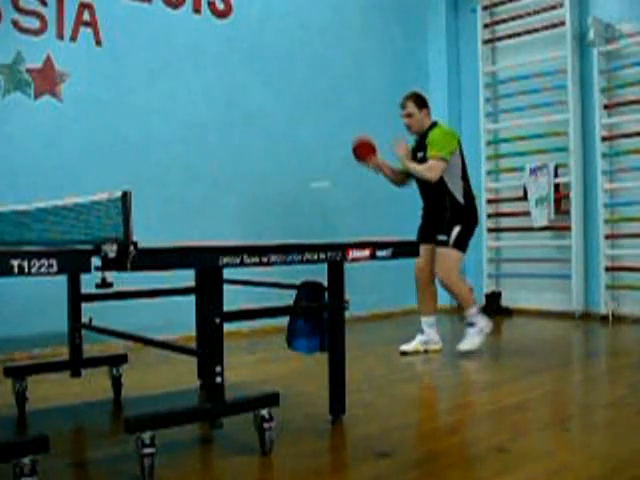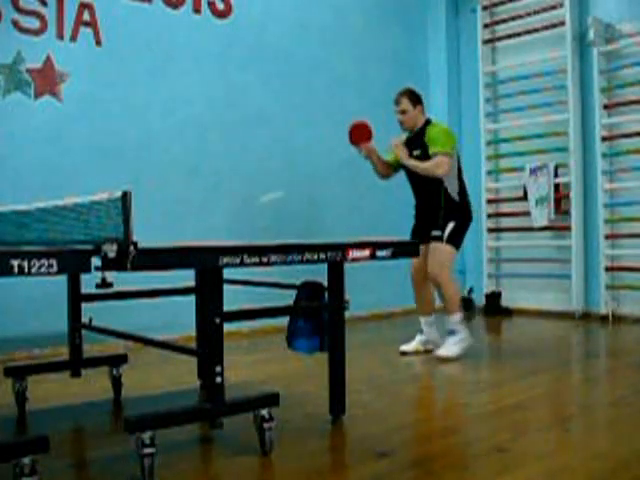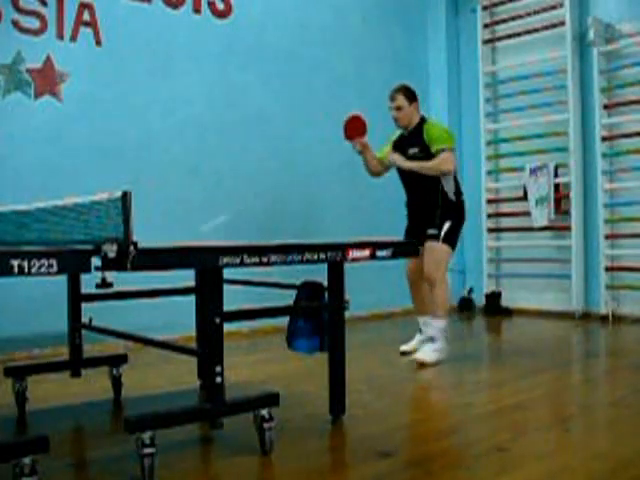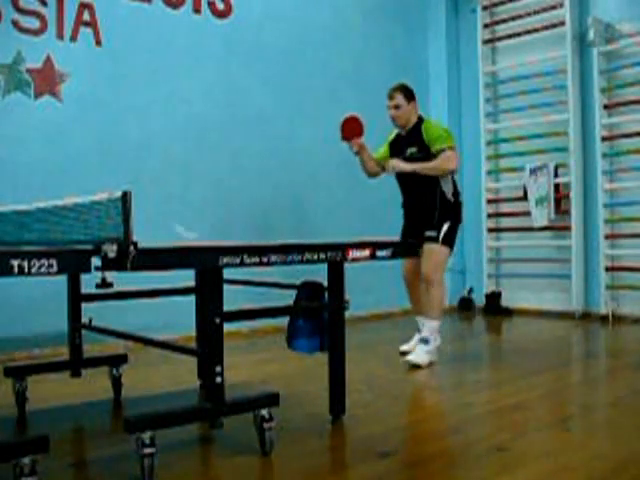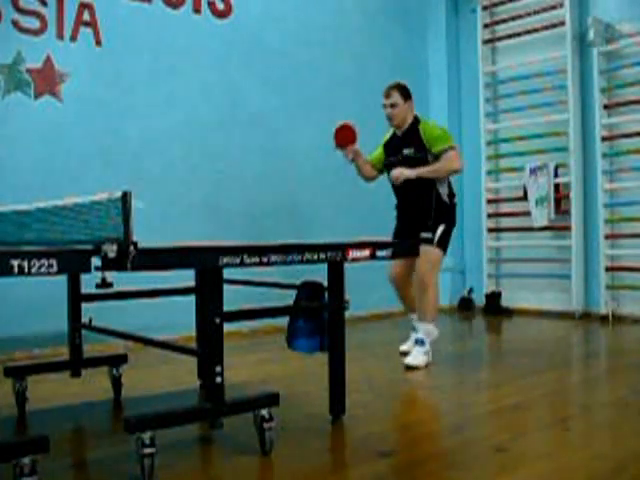
dt=0.3s
person 1, frame 1
left shoulder: (441, 135)
right shoulder: (419, 143)
left elbow: (431, 173)
right elbow: (403, 179)
left wrist: (405, 160)
right wrist: (381, 167)
left hip: (457, 215)
right hip: (433, 215)
left knee: (446, 275)
right knee: (422, 273)
left ankle: (477, 322)
right ankle: (428, 335)
person 1, frame 2
left shoulder: (438, 132)
right shoulder: (409, 140)
left elbow: (439, 169)
right elbow: (386, 172)
left wrist: (406, 159)
right wrist: (372, 155)
left hip: (450, 212)
right hip: (426, 214)
left knee: (437, 271)
right knee: (418, 273)
left ankle: (458, 332)
right ankle: (428, 335)
person 1, frame 3
left shoulder: (434, 131)
right shoulder: (399, 140)
left elbow: (447, 165)
right elbow: (376, 169)
left wrist: (406, 163)
right wrist: (364, 150)
left hip: (444, 212)
right hip: (418, 215)
left knee: (434, 273)
right knee: (414, 274)
left ankle: (438, 341)
right ankle: (426, 333)
person 1, frame 4
left shoulder: (433, 130)
right shoulder: (395, 140)
left elbow: (451, 163)
right elbow: (374, 169)
left wrist: (409, 166)
right wrist: (361, 151)
left hip: (441, 213)
right hip: (414, 215)
left knee: (431, 274)
right knee: (411, 275)
left ankle: (428, 343)
right ankle: (425, 331)
person 1, frame 5
left shoulder: (430, 131)
right shoulder: (389, 141)
left elbow: (455, 163)
right elbow: (370, 173)
left wrist: (413, 171)
right wrist: (356, 156)
left hip: (436, 214)
right hip: (407, 216)
left knee: (425, 275)
right knee: (398, 275)
left ankle: (423, 344)
right ankle: (421, 327)
